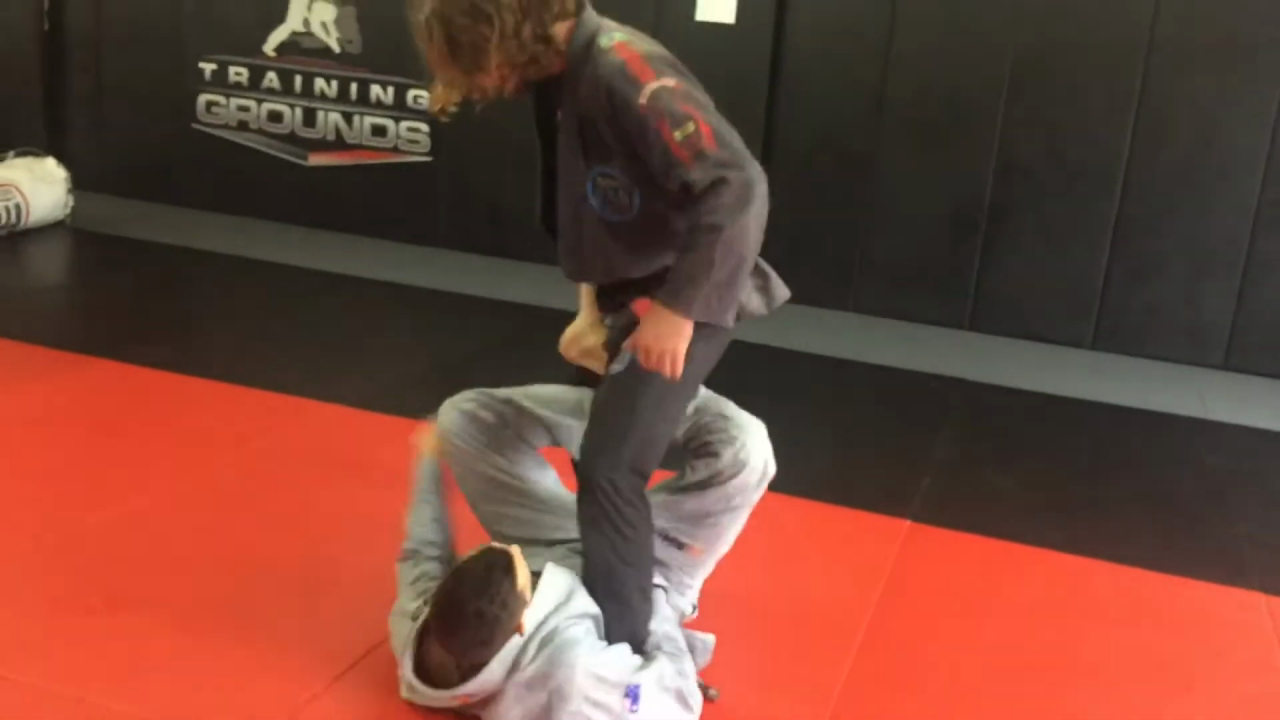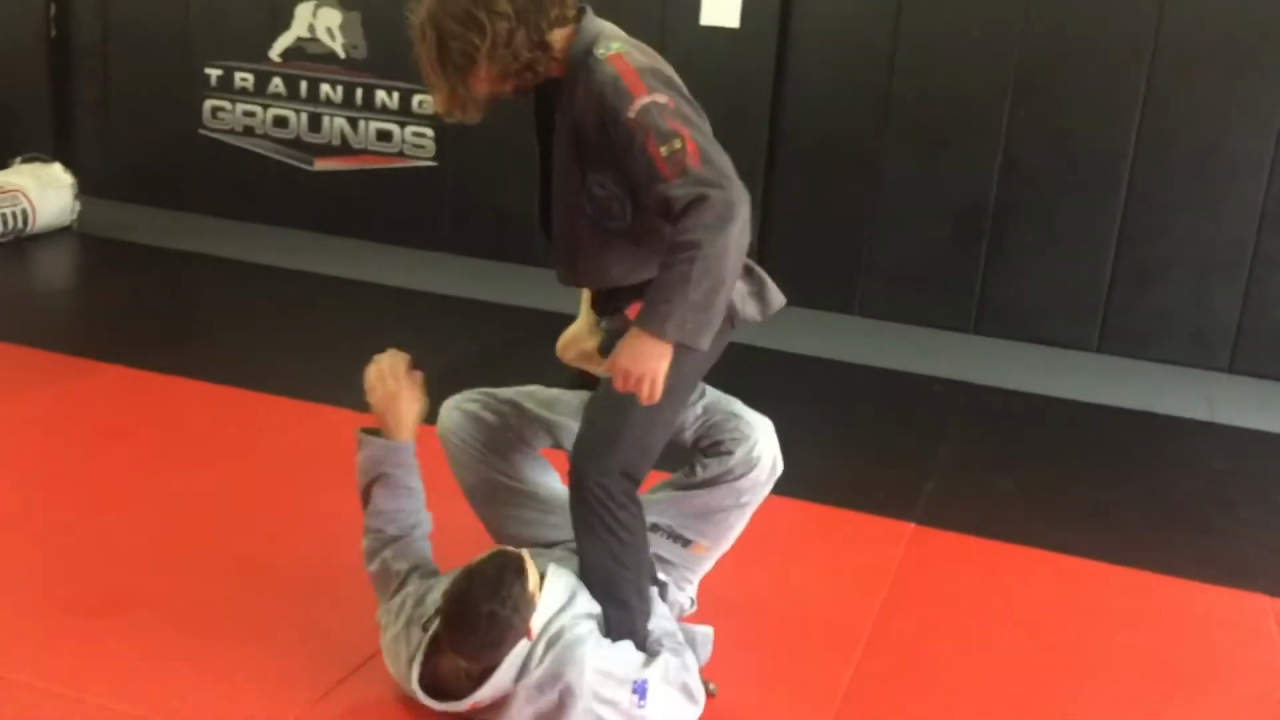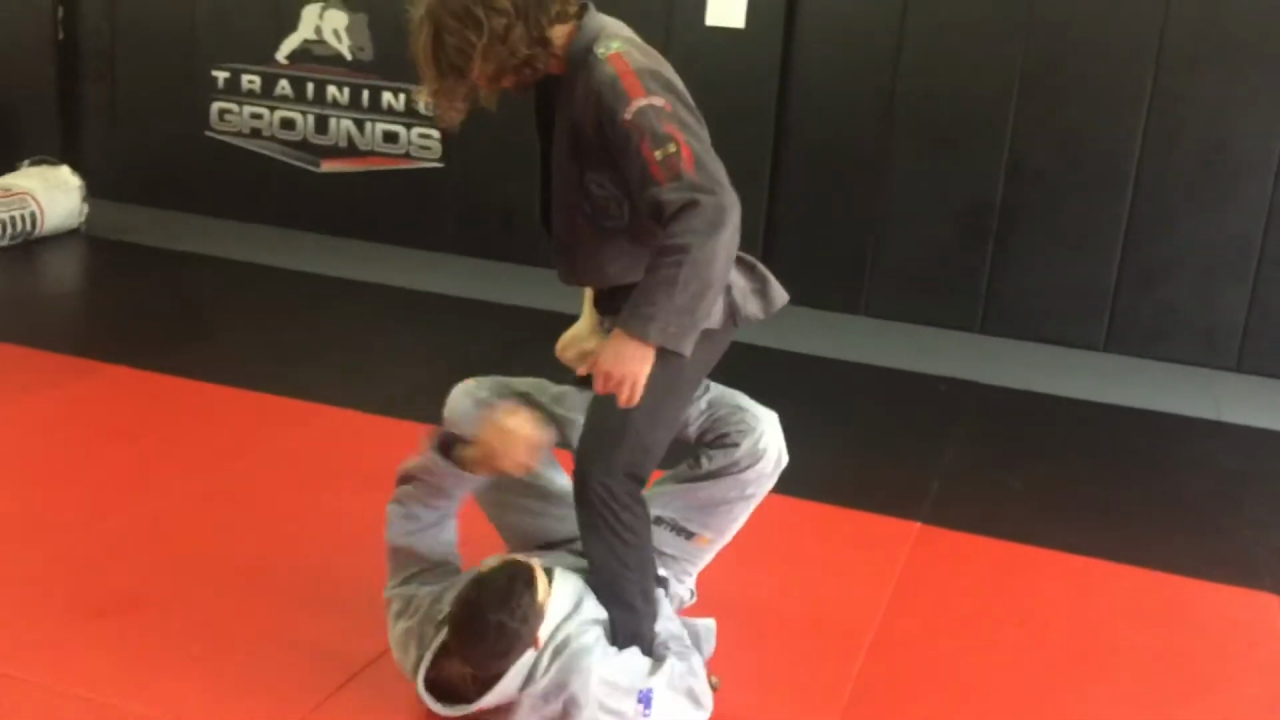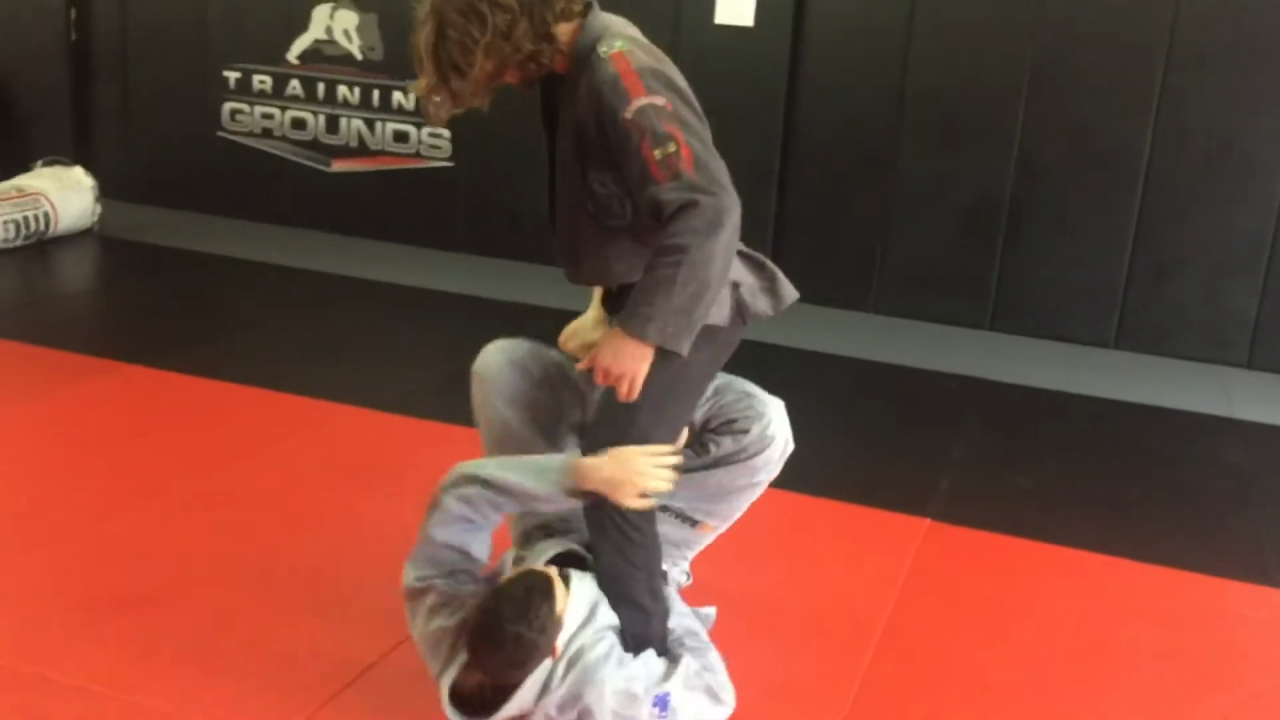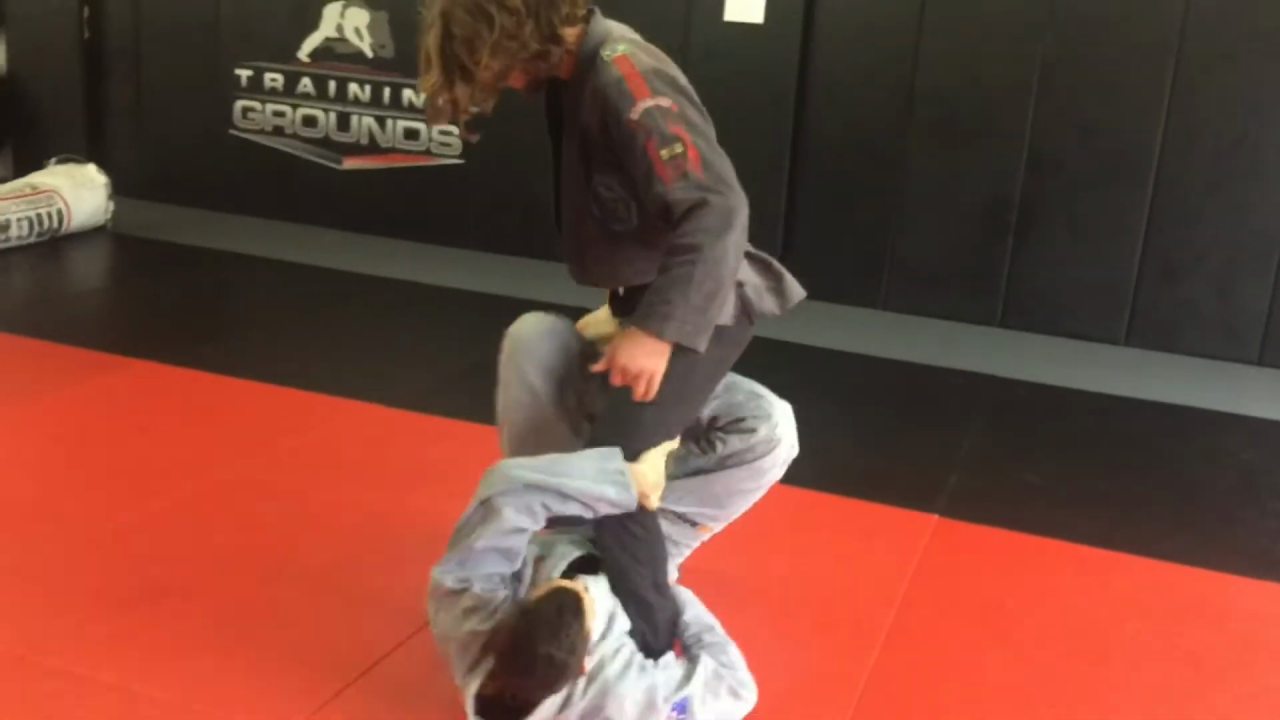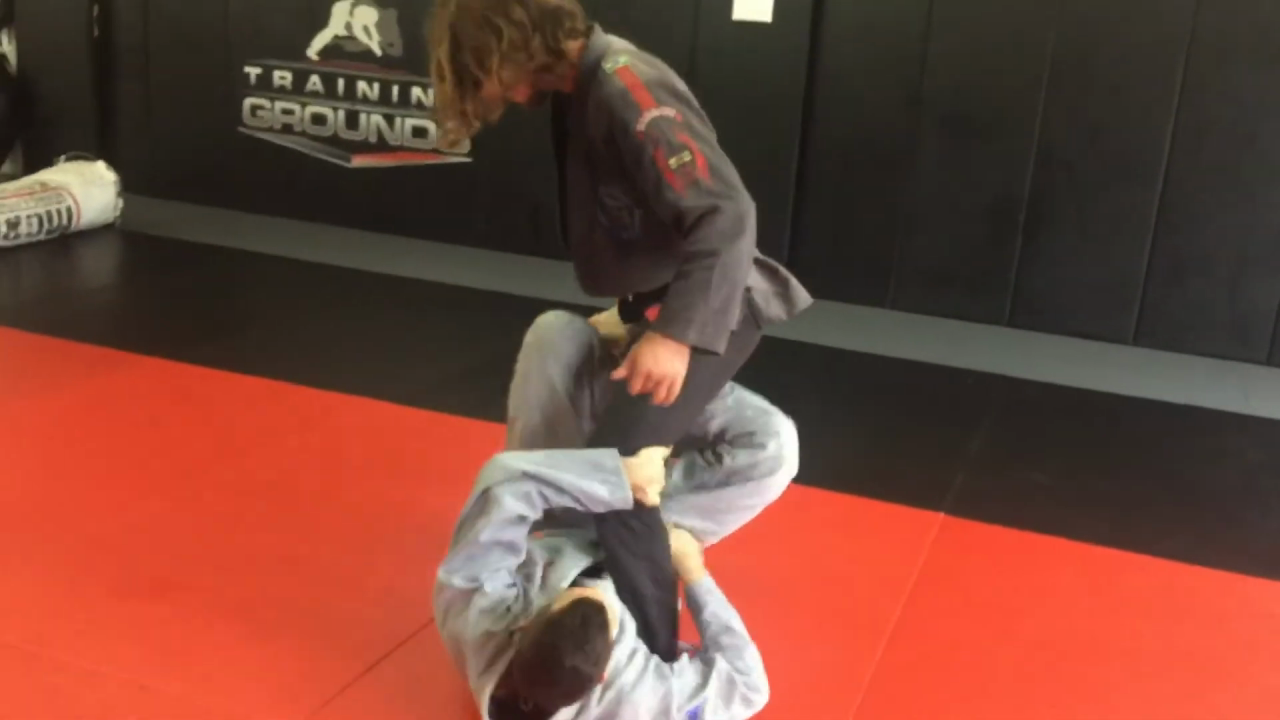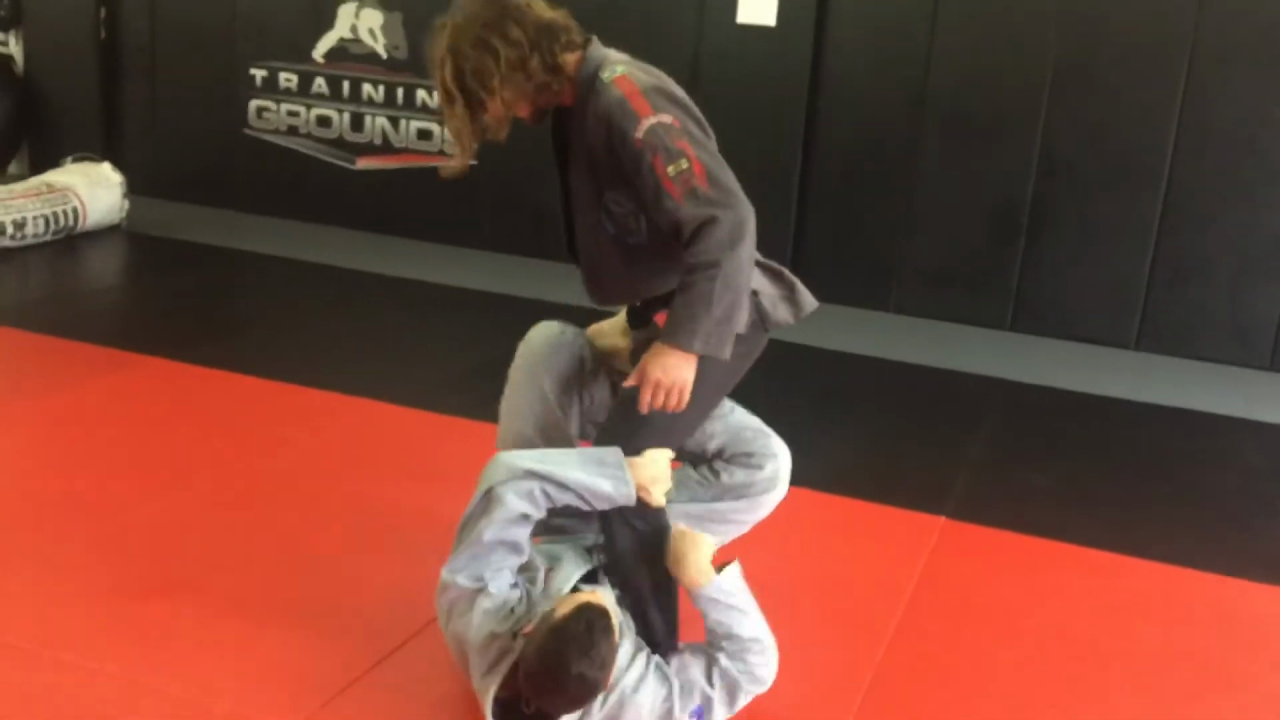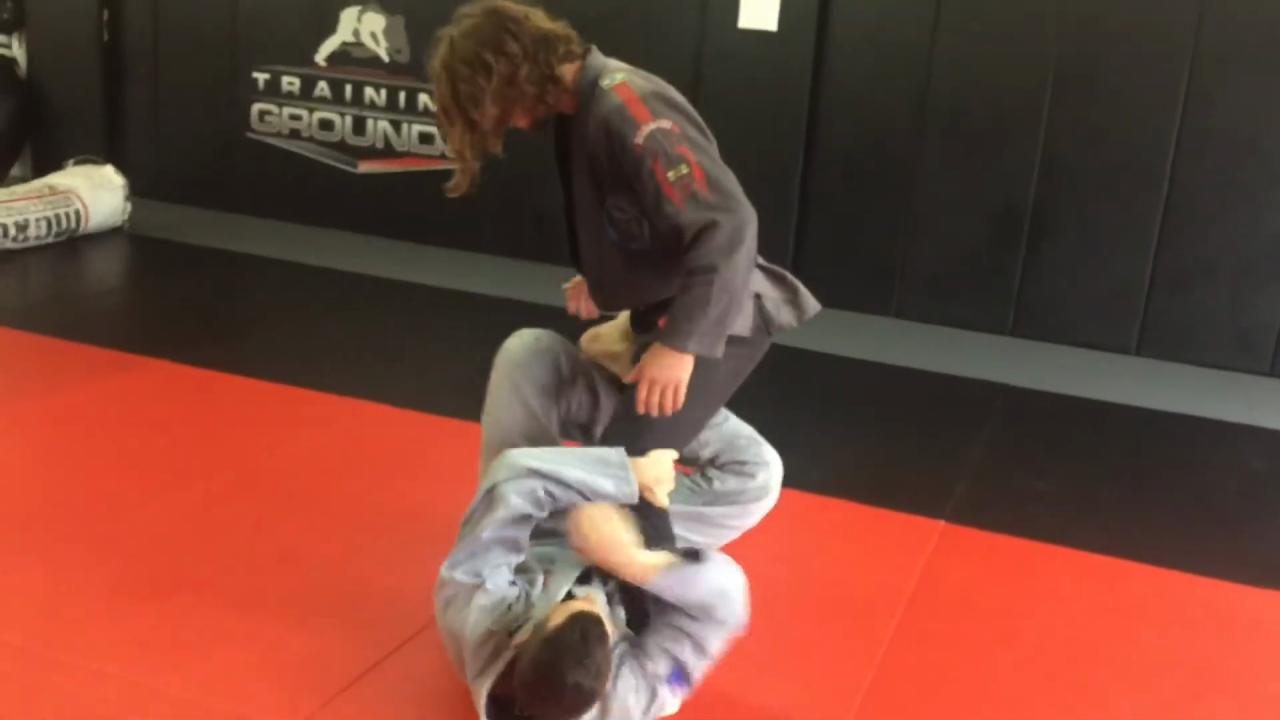
dt=0.1s
person 1, frame 1
left shoulder: (623, 70)
right shoulder: (565, 65)
left elbow: (736, 187)
left wrist: (680, 307)
right wrist: (600, 297)
left hip: (681, 301)
right hip: (635, 290)
left knee: (610, 467)
right knee: (601, 450)
person 1, frame 2
left shoulder: (619, 79)
right shoulder: (563, 69)
left elbow: (718, 205)
left wrist: (660, 330)
right wrist: (599, 300)
left hip: (676, 308)
right hip: (631, 295)
left knee: (602, 470)
right knee: (596, 455)
right ankle: (623, 608)
person 1, frame 3
left shoulder: (617, 78)
right shoulder: (573, 61)
left elbow: (707, 210)
left wrist: (643, 332)
right wrist: (610, 298)
left hip: (680, 307)
right hip: (638, 293)
left knee: (607, 473)
right knee: (604, 458)
person 1, frame 4
left shoulder: (620, 77)
right shoulder: (578, 56)
left elbow: (707, 211)
left wrist: (642, 331)
right wrist: (616, 294)
left hip: (688, 306)
right hip: (646, 292)
right knee: (606, 451)
left ankle: (635, 659)
person 1, frame 5
left shoulder: (623, 83)
right shoulder: (585, 67)
left elbow: (714, 214)
left wrist: (657, 331)
left hip: (697, 317)
right hip: (658, 302)
person 1, frame 6
left shoulder: (625, 89)
right shoulder: (582, 77)
left elbow: (723, 212)
left wrist: (678, 333)
left hip: (712, 309)
right hip: (662, 295)
left knee: (617, 464)
left ankle: (650, 656)
person 1, frame 7
left shoulder: (626, 104)
right shoulder: (583, 95)
left elbow: (725, 224)
left wrist: (684, 344)
left hip: (713, 320)
right hip: (671, 312)
right knee: (624, 459)
person 1, frame 8
left shoulder: (626, 112)
right shoulder: (582, 104)
left elbow: (725, 227)
left wrist: (682, 345)
right wrist: (602, 281)
left hip: (718, 323)
right hip: (667, 314)
person 2, frame 1
left shoulder: (415, 633)
right shoulder: (569, 675)
left elbow: (425, 557)
left wrist: (431, 469)
right wrist: (647, 603)
left hip: (557, 558)
left knee: (463, 416)
right knee: (740, 446)
person 2, frame 2
left shoulder: (409, 638)
right shoulder: (577, 670)
left elbow: (394, 547)
left wrist: (394, 435)
left knee: (464, 416)
right knee: (749, 445)
person 2, frame 3
left shoulder: (419, 639)
right shoulder: (581, 680)
left elbow: (416, 520)
left wrist: (474, 458)
right wrist: (648, 597)
left hip: (558, 552)
left knee: (474, 400)
right knee: (754, 437)
person 2, frame 4
left shoulder: (440, 632)
right shoulder: (599, 688)
left elbow: (464, 495)
left wrist: (583, 472)
right wrist: (657, 589)
left hip: (555, 536)
left knee: (502, 360)
right knee: (762, 427)
person 2, frame 5
left shoulder: (459, 625)
left elbow: (507, 490)
left wrist: (624, 476)
right wrist: (666, 585)
left hip: (541, 539)
right knee: (769, 429)
person 2, frame 6
left shoulder: (470, 627)
left elbow: (502, 482)
left wrist: (620, 473)
right wrist: (694, 576)
left hip: (542, 539)
right knee: (772, 448)
person 2, frame 7
left shoulder: (474, 629)
left elbow: (507, 481)
right elbow: (752, 666)
left wrist: (626, 474)
right wrist: (703, 581)
left hip: (533, 546)
left knee: (553, 344)
right knee: (764, 464)
person 2, frame 8
left shoulder: (471, 625)
left elbow: (510, 482)
right elbow: (725, 598)
left wrist: (629, 473)
right wrist: (634, 562)
left hip: (528, 546)
right hip: (600, 563)
left knee: (532, 350)
right knee: (755, 473)
